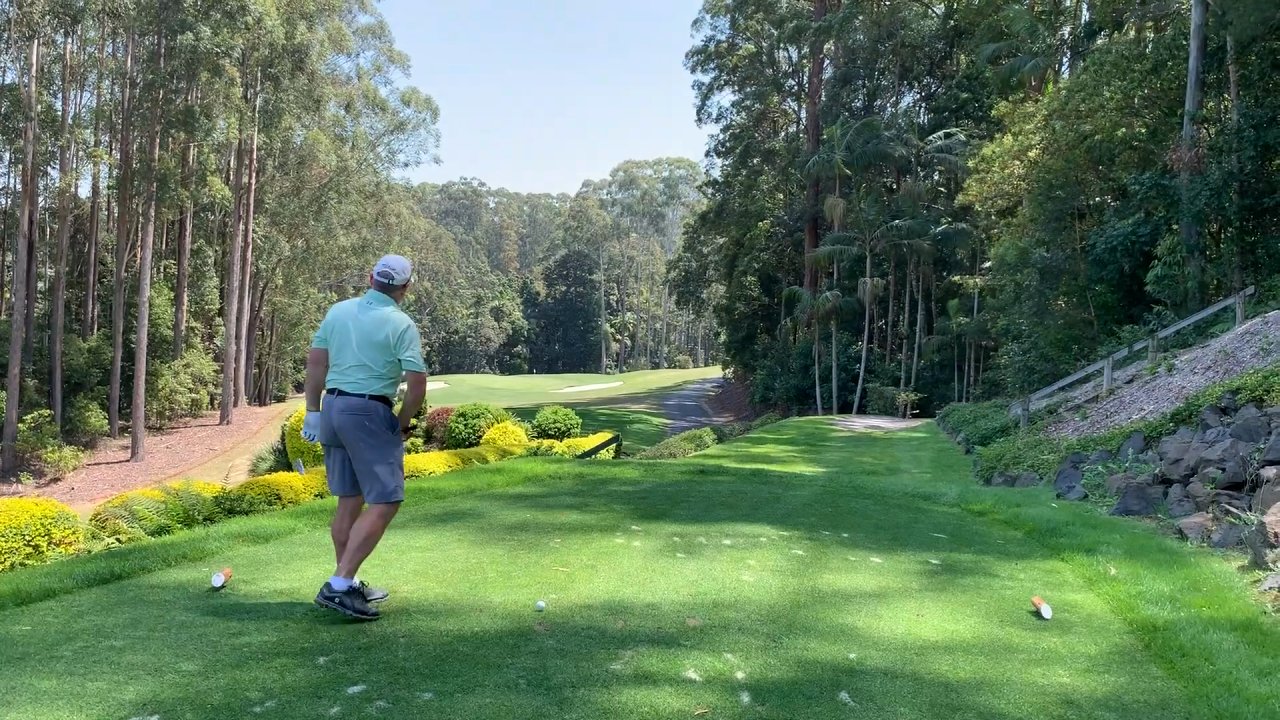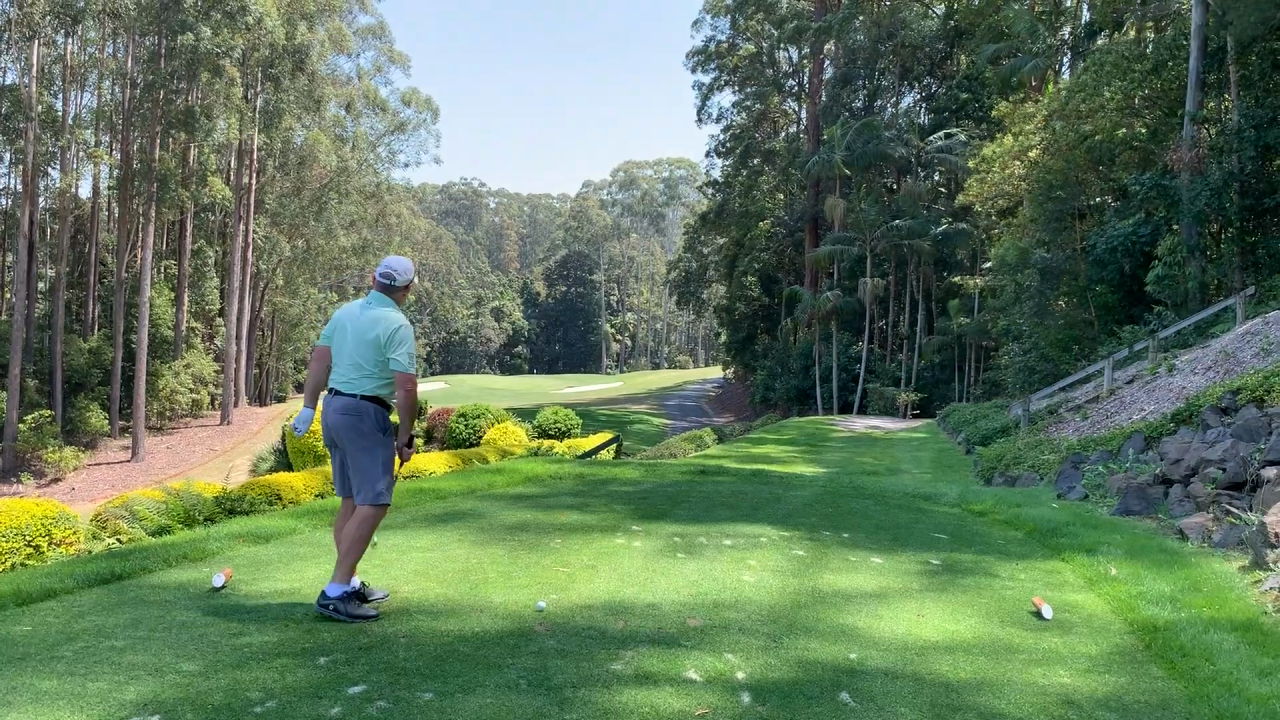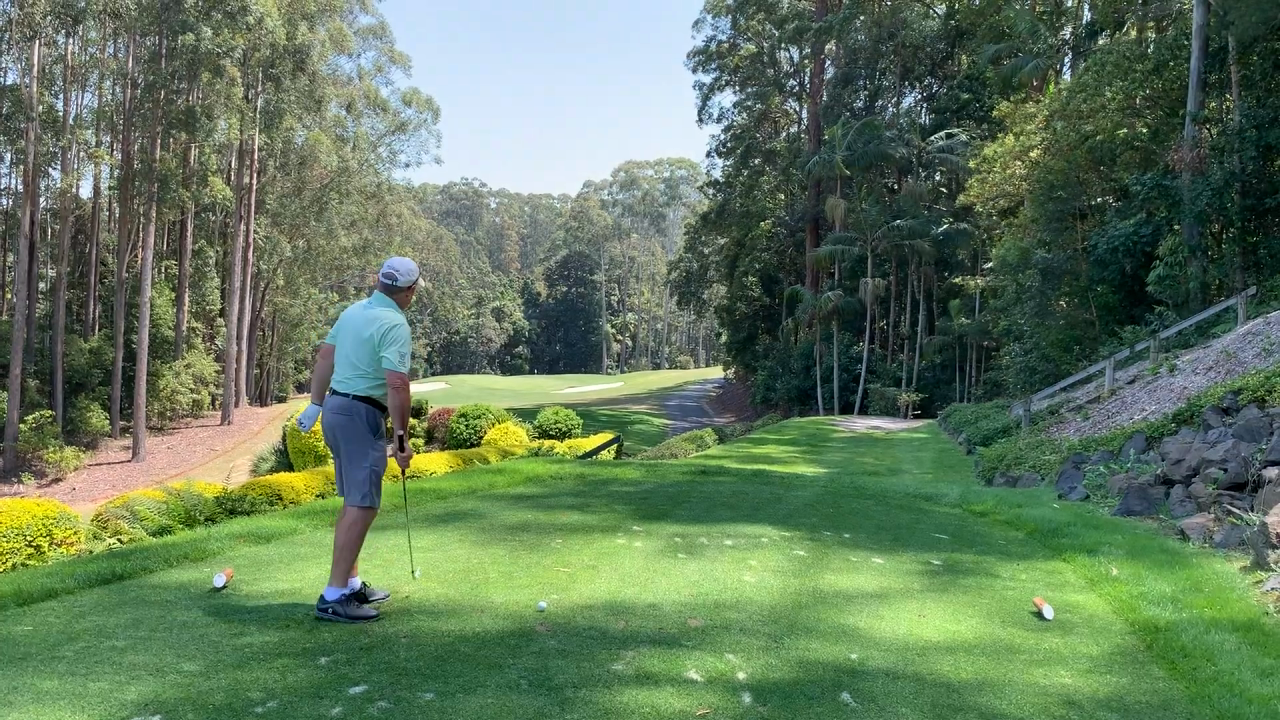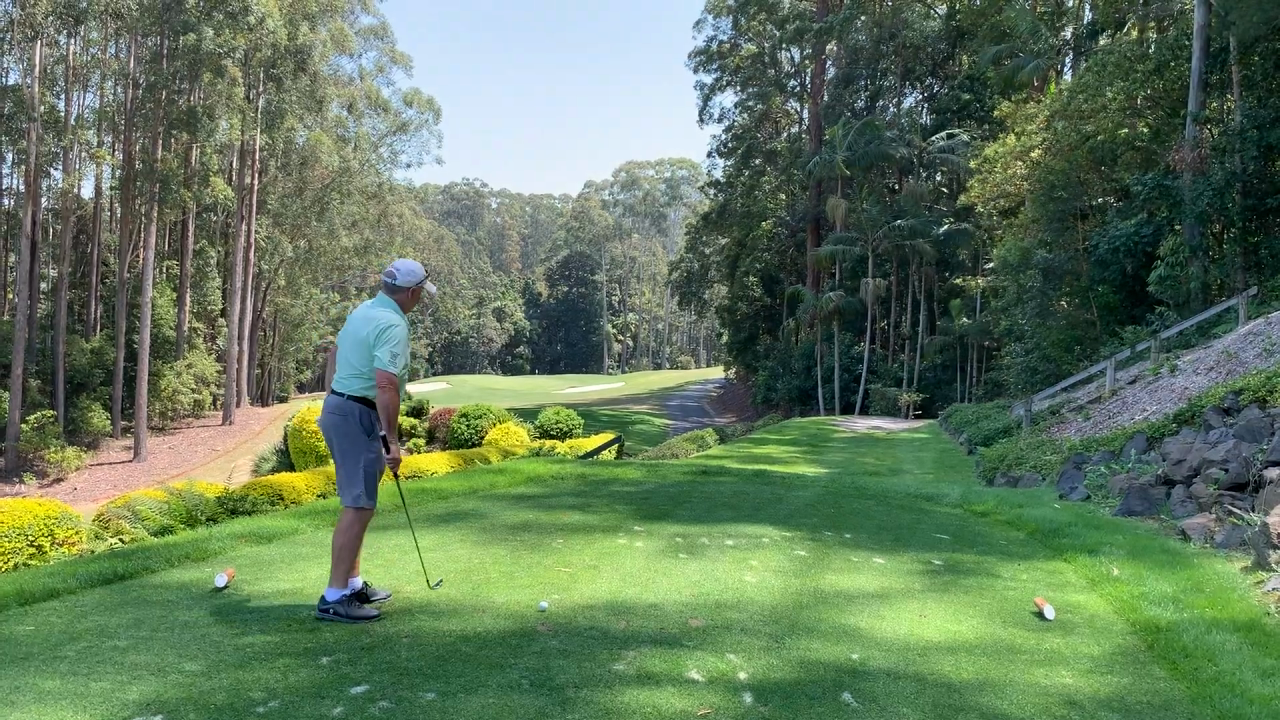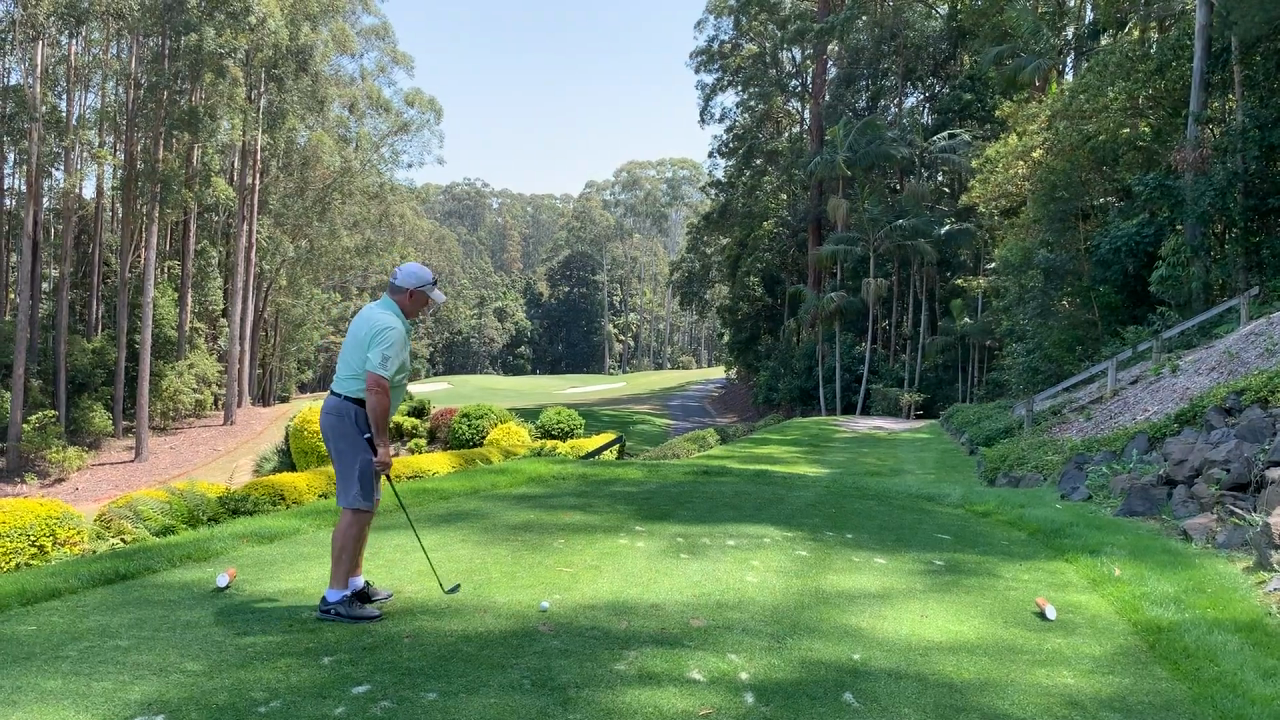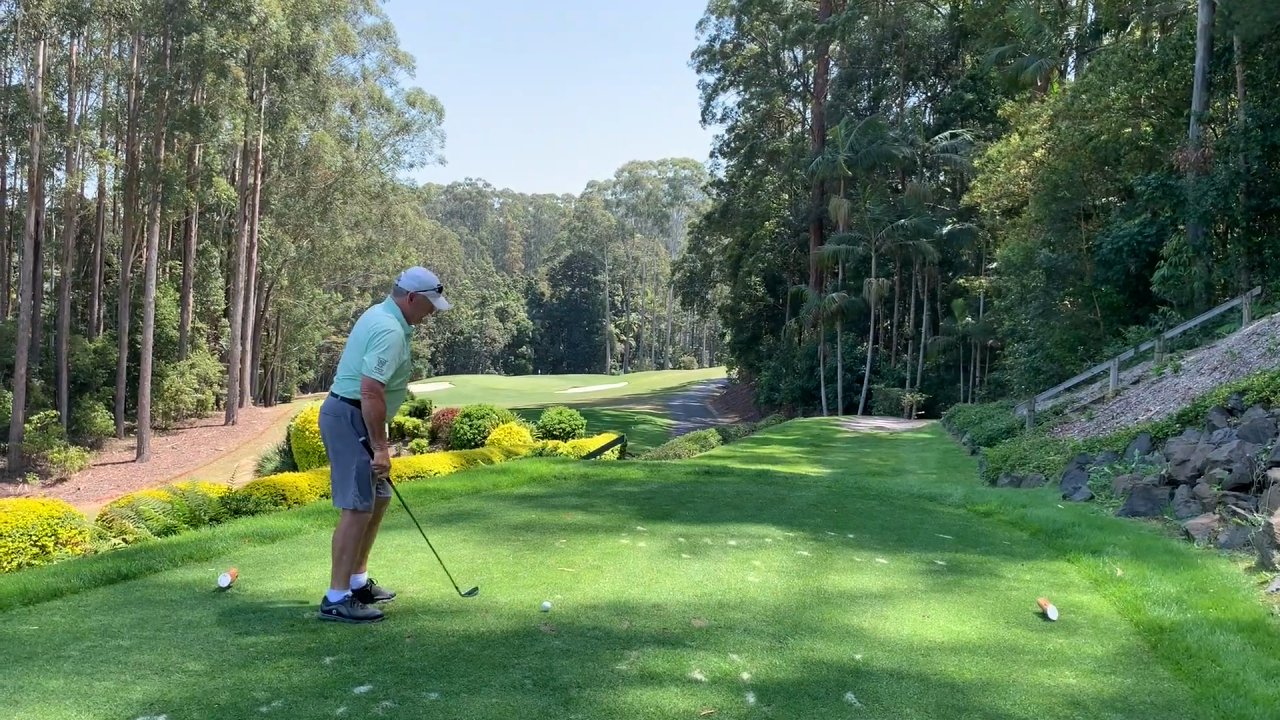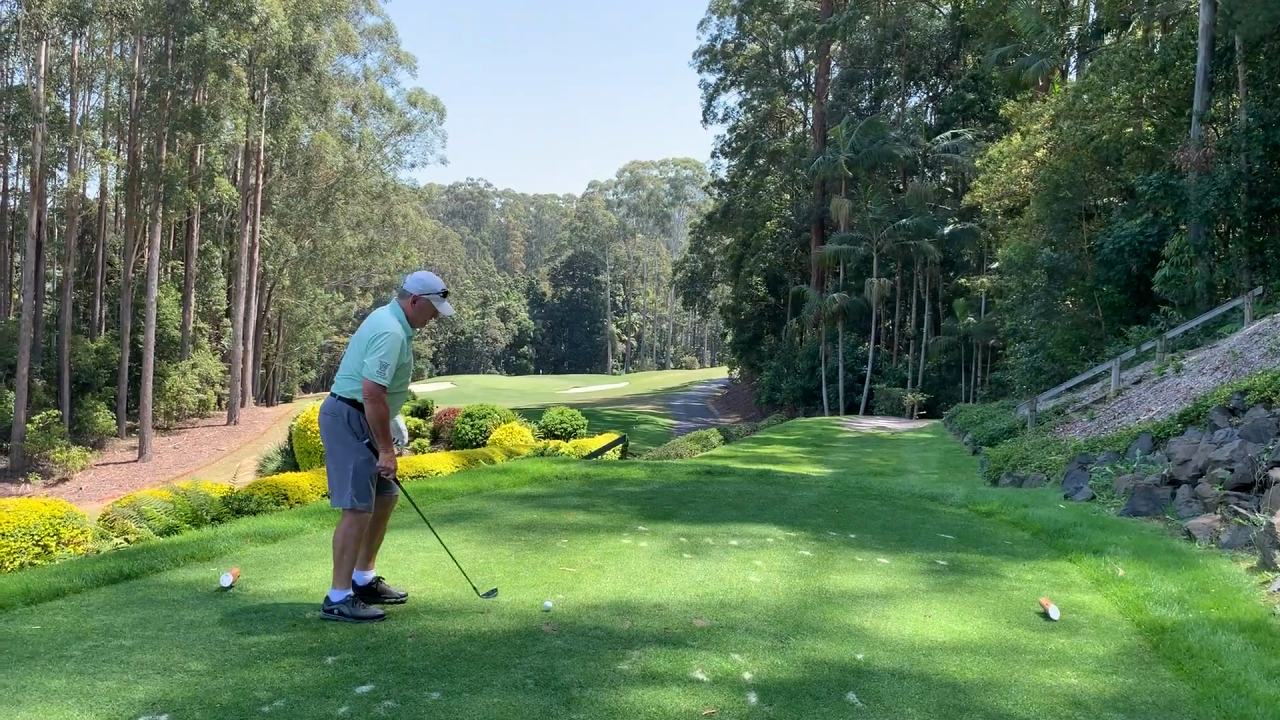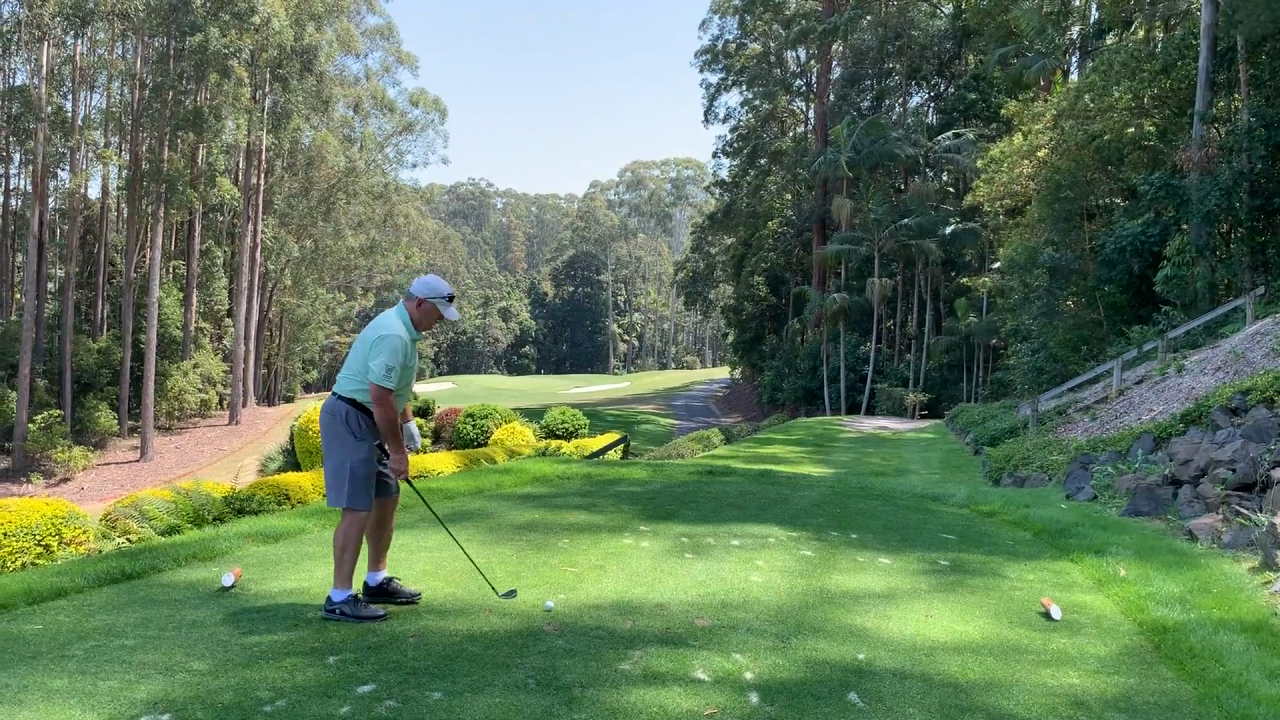
dt=0.1s
person 1, frame 1
left shoulder: (339, 310)
right shoulder: (403, 325)
left elbow: (315, 362)
right elbow: (417, 386)
left wrist: (313, 411)
right wrist: (405, 422)
left hip: (335, 409)
right hip: (371, 415)
left knee: (350, 501)
right knee: (384, 502)
left ankle: (348, 583)
right ankle: (338, 586)
person 1, frame 2
left shoulder: (345, 312)
right shoulder: (397, 325)
left elbow: (320, 360)
right elbow: (406, 388)
left wrist: (308, 408)
right wrist: (405, 434)
left hip: (335, 410)
right hip: (366, 416)
left knee: (352, 501)
right knee: (372, 505)
left ankle: (348, 585)
right ankle: (334, 594)
person 1, frame 3
left shoulder: (353, 312)
right shoulder: (394, 324)
left elbow: (324, 358)
right elbow: (397, 387)
left wrist: (316, 404)
right wrist: (401, 437)
left hip: (337, 411)
right hip: (362, 417)
left knee: (354, 503)
right knee: (362, 507)
left ankle: (348, 585)
right ankle: (334, 598)
person 1, frame 4
left shoulder: (362, 311)
right shoulder: (393, 325)
left elbow: (339, 357)
right elbow: (385, 385)
left wrist: (332, 400)
right wrist: (391, 439)
left hip: (340, 410)
right hip: (359, 417)
left knee: (358, 502)
right knee: (358, 506)
left ankle: (351, 583)
right ankle: (334, 598)
person 1, frame 5
left shoulder: (373, 312)
right shoulder: (391, 327)
right elbow: (375, 387)
right wrist: (383, 443)
left hip: (346, 413)
right hip: (355, 420)
left knee: (364, 503)
right knee: (358, 507)
left ankle: (354, 584)
right ankle: (335, 598)
person 1, frame 6
left shoulder: (380, 315)
right shoulder: (389, 330)
right elbow: (371, 391)
left wrist: (376, 440)
right wrist: (380, 446)
left hip: (349, 414)
right hip: (352, 420)
left knee: (377, 500)
right knee: (357, 508)
left ankle: (357, 582)
right ankle: (336, 598)
person 1, frame 7
left shoulder: (392, 321)
right shoulder: (389, 332)
right elbow: (373, 395)
left wrist: (393, 422)
right wrist: (385, 449)
left hip: (361, 422)
right hip: (350, 422)
left knee: (385, 497)
right knee: (358, 508)
left ankle: (364, 580)
right ankle: (338, 598)
person 1, frame 8
left shoulder: (399, 325)
right shoulder: (393, 335)
right elbow: (379, 398)
left wrist: (408, 423)
right wrist: (396, 451)
left hip: (364, 422)
right hip: (351, 421)
left knee: (385, 500)
right knee: (358, 509)
left ankle: (377, 581)
right ankle: (339, 598)
